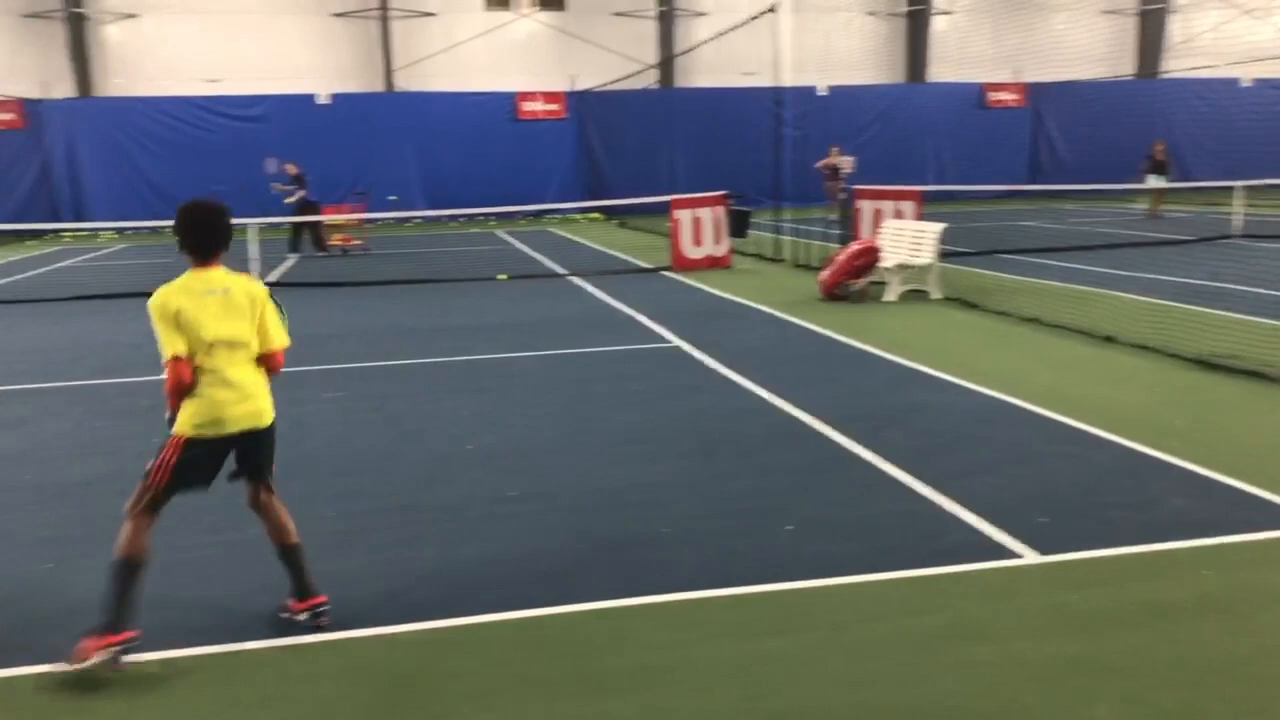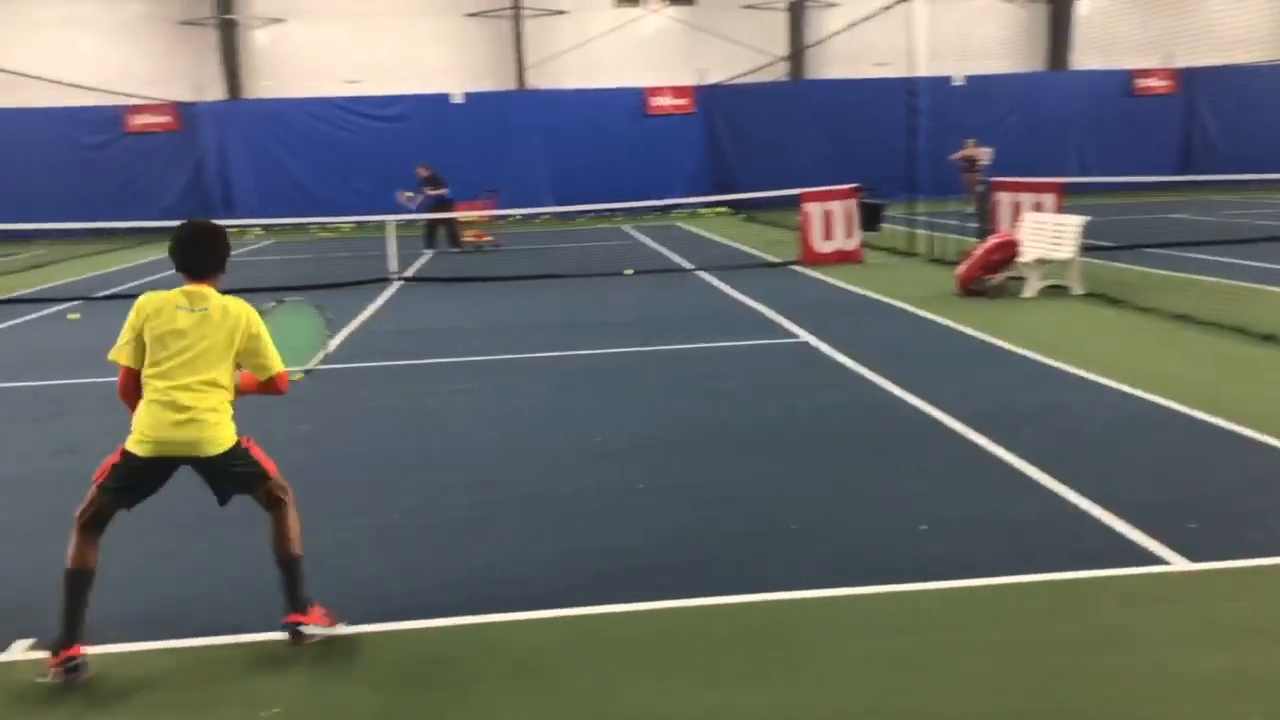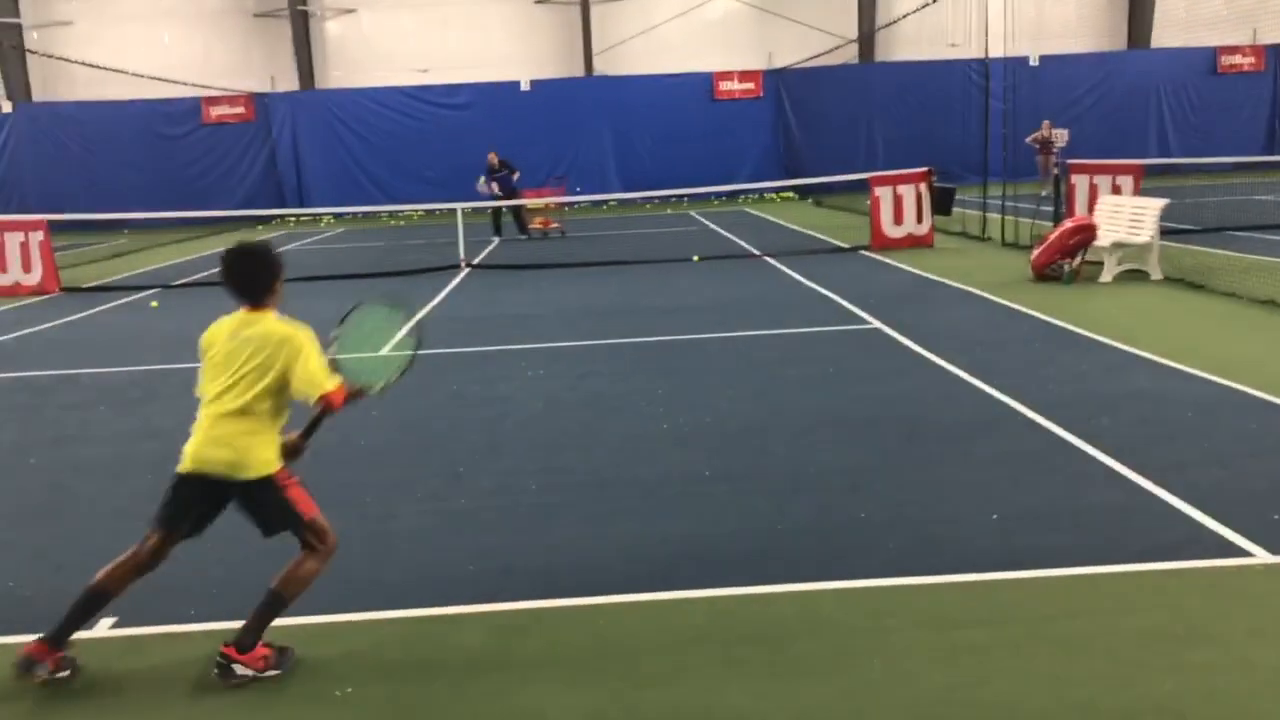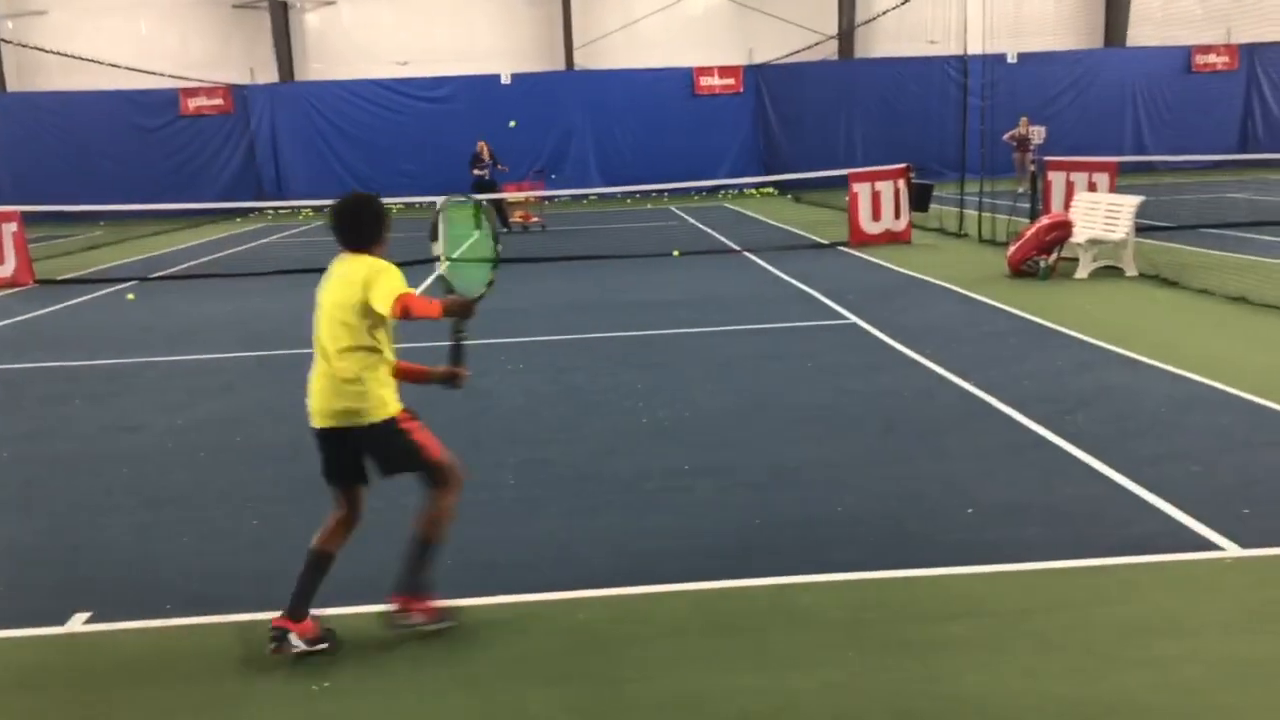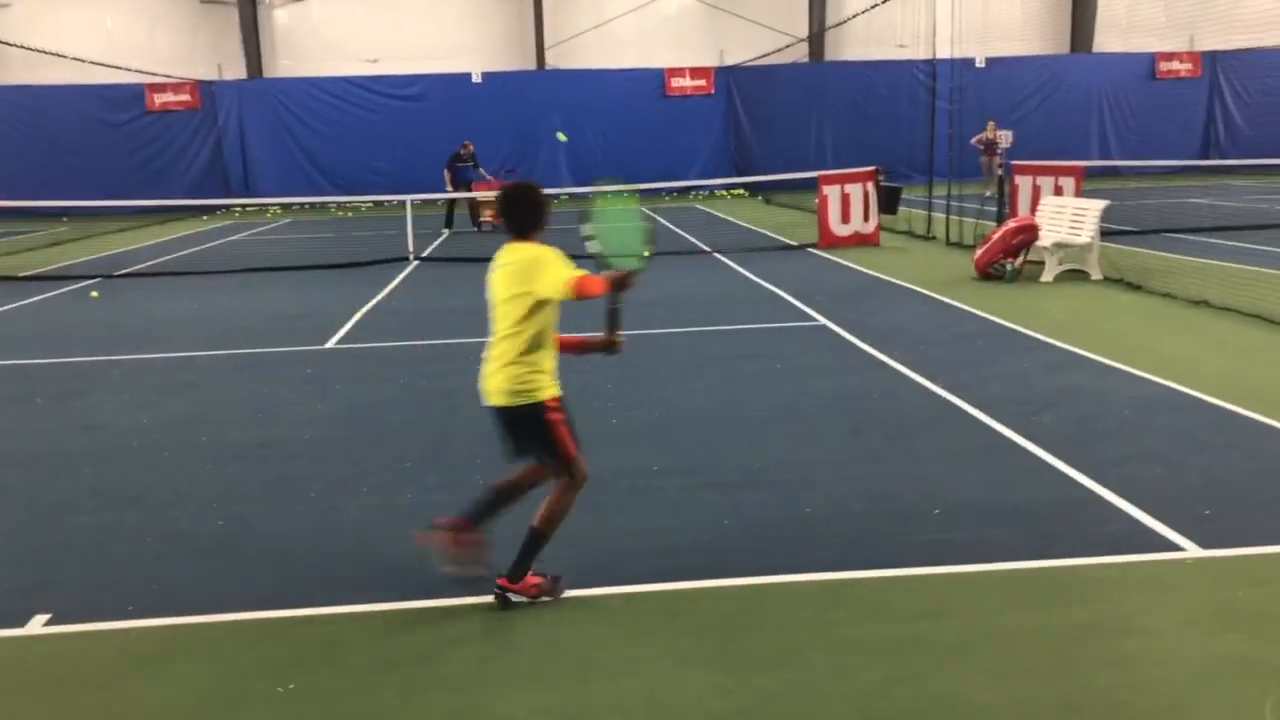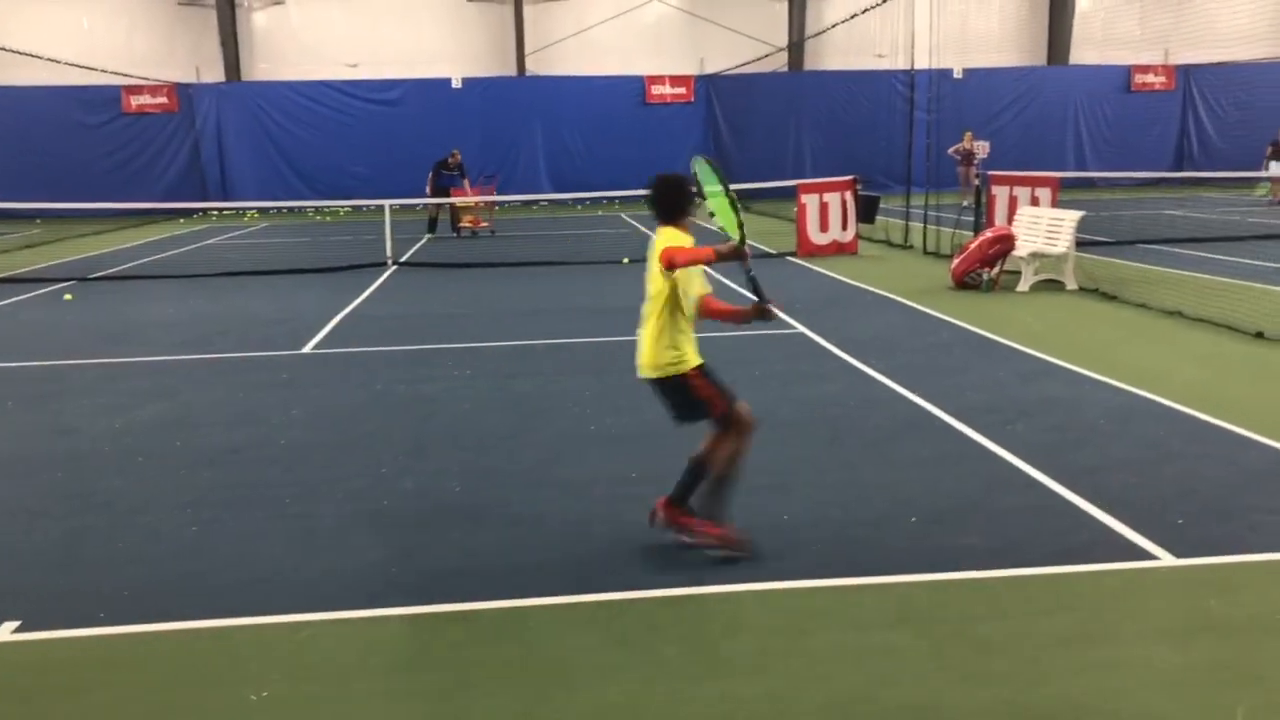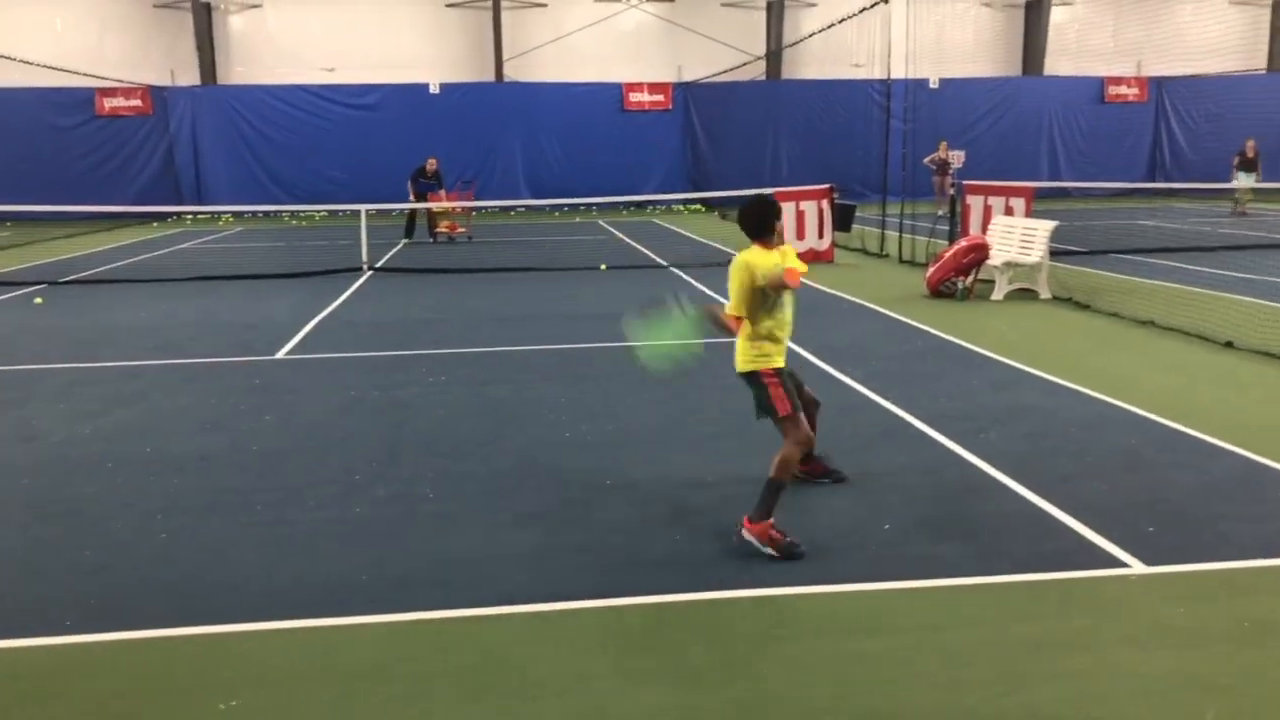
dt=0.3s
person 1, frame 1
left shoulder: (166, 299)
right shoulder: (251, 289)
left elbow: (181, 377)
right elbow: (274, 359)
left wrist: (175, 409)
left hip: (203, 417)
right hip: (256, 413)
left knee: (141, 510)
right knee: (264, 498)
left ankle: (114, 630)
right ankle: (309, 598)
person 1, frame 2
left shoulder: (146, 307)
right shoulder: (239, 313)
left elbow: (128, 383)
right elbow: (278, 383)
left hip: (151, 435)
right hip: (212, 433)
left knee: (88, 524)
right knee: (280, 500)
left ankle: (66, 650)
right ankle: (302, 613)
person 1, frame 3
left shoulder: (213, 335)
right shoulder: (294, 336)
right elbow: (330, 401)
right wrist: (347, 391)
left hip: (200, 456)
right hip: (254, 463)
left knee: (149, 552)
right knee: (320, 546)
left ankle: (50, 647)
right ankle: (244, 649)
person 1, frame 4
left shoulder: (331, 279)
right shoulder: (377, 271)
right elbow: (407, 306)
left wrist: (434, 375)
right wrist: (448, 307)
left hip: (325, 407)
right hip: (371, 407)
left knee: (347, 511)
right knee: (448, 479)
left ankle: (293, 621)
right ankle: (411, 597)
person 1, frame 5
left shoulder: (500, 264)
right shoulder: (538, 258)
right elbow: (583, 288)
left wrist: (591, 344)
right wrist: (612, 282)
left hip: (500, 383)
right hip: (528, 388)
left knee: (543, 466)
right knee: (573, 475)
left ankle: (460, 527)
right ankle: (516, 579)
person 1, frame 6
left shoulder: (668, 241)
right shoulder: (674, 243)
left elbow: (704, 306)
right elbow: (670, 260)
left wrist: (751, 312)
right wrist: (715, 252)
left hip: (661, 358)
right hip: (672, 361)
left knee: (730, 424)
right knee: (741, 423)
left ankle: (675, 508)
right ankle: (708, 521)
person 1, frame 7
left shoulder: (779, 257)
right shoulder: (746, 264)
left elbow: (793, 275)
right elbow: (734, 321)
left wrist: (783, 280)
right wrist: (725, 319)
left hip: (772, 358)
right hip: (759, 361)
left knee: (808, 401)
right knee: (799, 437)
left ankle: (807, 464)
right ankle: (759, 524)
